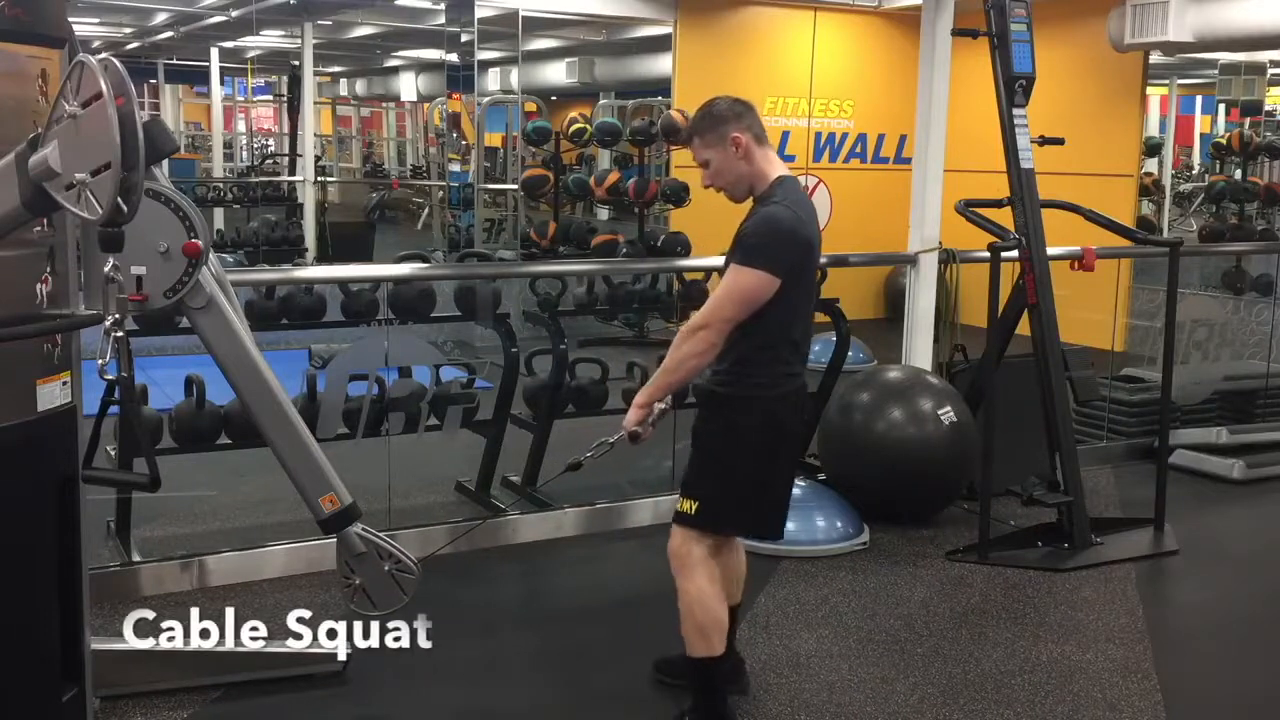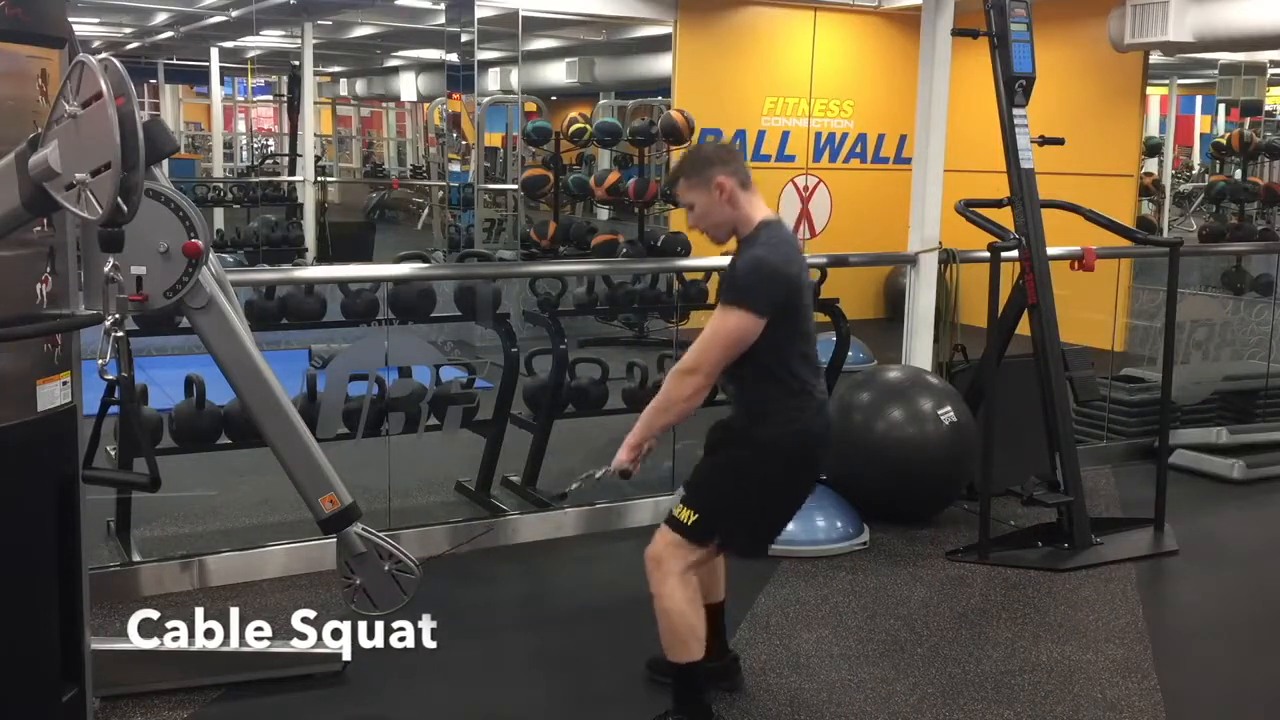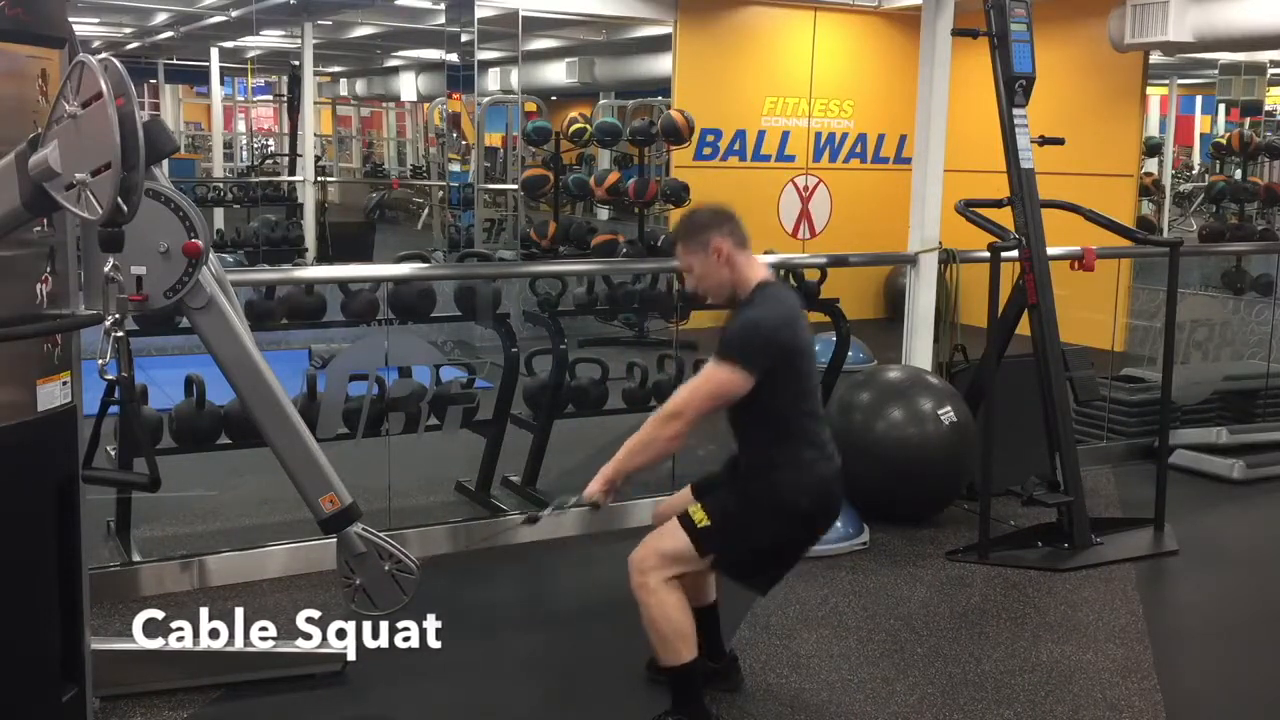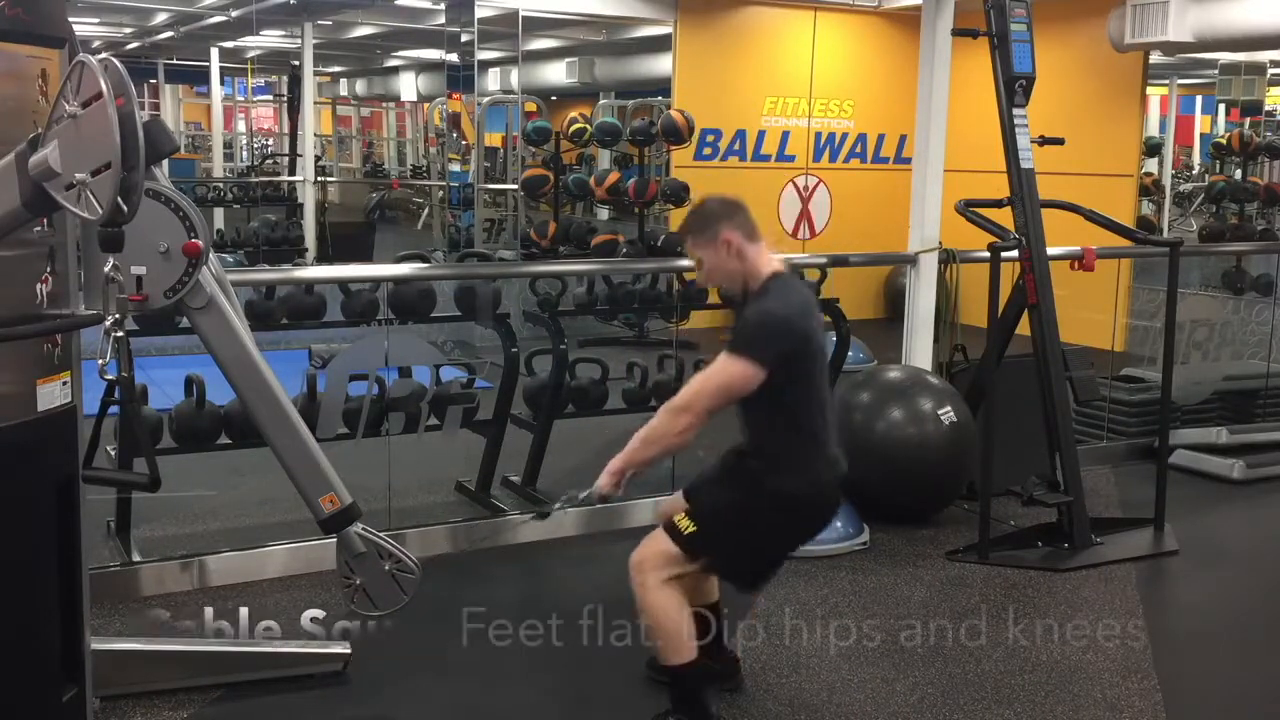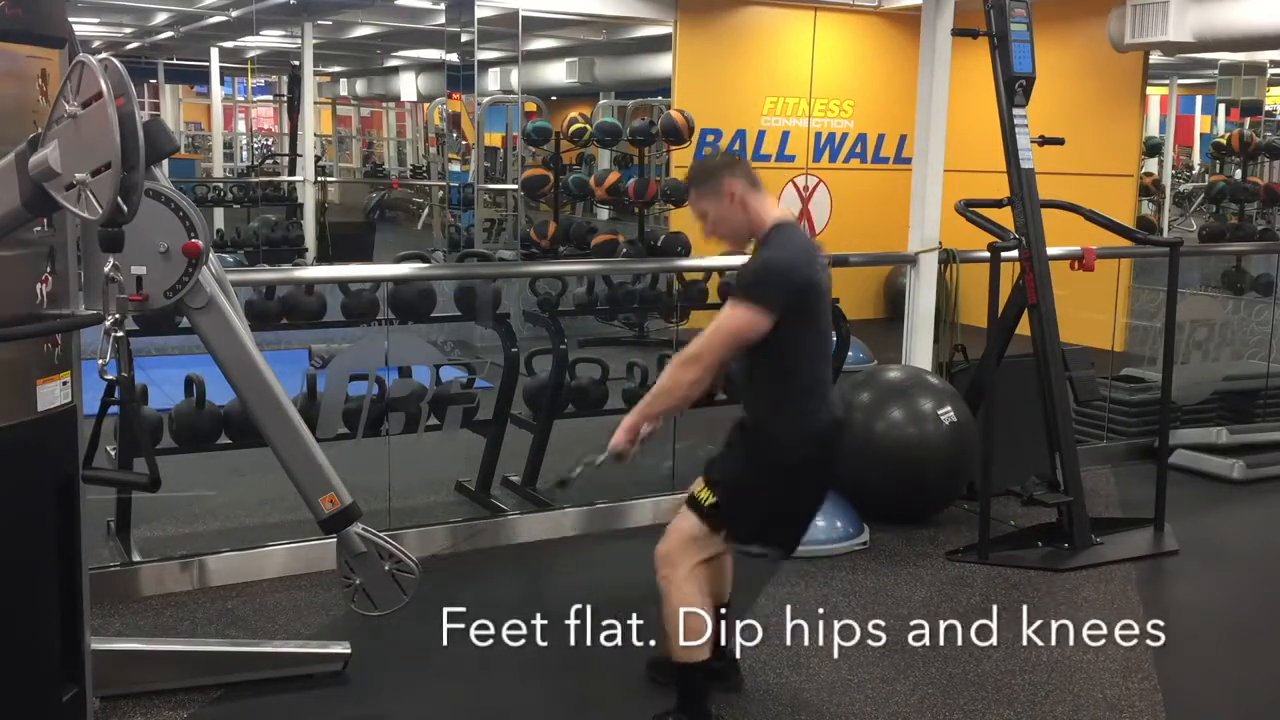
dt=1s
person 1, frame 1
left shoulder: (775, 223)
right shoulder: (782, 206)
left elbow: (708, 329)
right elbow: (723, 323)
left wrist: (646, 399)
right wrist: (666, 388)
left hip: (753, 408)
right hip: (754, 399)
left knee: (690, 549)
right knee: (718, 534)
right ankle: (721, 658)
person 1, frame 2
left shoulder: (759, 263)
right shoulder: (769, 244)
left elbow: (697, 371)
right elbow: (710, 359)
left wrist: (638, 438)
right wrist: (654, 420)
left hip: (776, 437)
right hip: (779, 424)
left knee: (669, 556)
right knee: (702, 536)
right ankle: (714, 657)
person 1, frame 3
left shoulder: (760, 324)
right shoulder: (767, 303)
left elbow: (680, 417)
right elbow: (695, 391)
left wrist: (609, 477)
right wrist: (623, 458)
left hip: (792, 490)
right hip: (781, 472)
left knee: (649, 565)
right knee: (671, 517)
right ankle: (711, 658)
person 1, frame 4
left shoulder: (772, 315)
right shoulder: (780, 294)
left elbow: (691, 411)
right elbow: (707, 393)
left wrist: (623, 464)
right wrist: (642, 448)
left hip: (790, 484)
right hip: (781, 464)
left knee: (651, 564)
right knee: (677, 514)
right ankle: (713, 654)
person 1, frame 5
left shoulder: (774, 265)
right shoulder: (789, 246)
left elbow: (700, 361)
right elbow: (712, 352)
left wrist: (634, 422)
right wrist: (649, 411)
left hip: (788, 439)
right hip: (790, 428)
left knee: (676, 554)
right knee: (701, 525)
right ankle: (714, 655)
